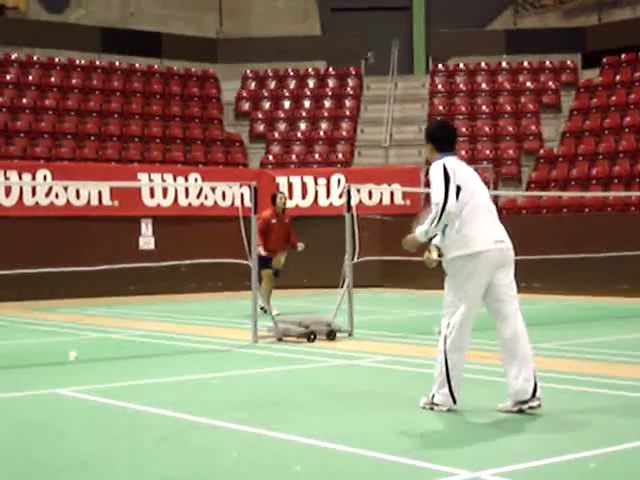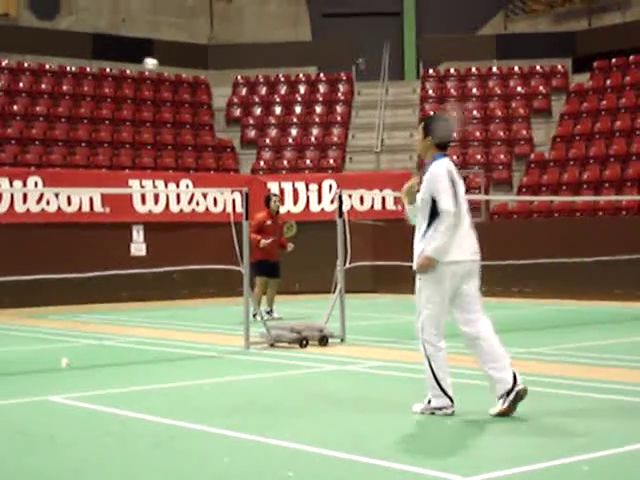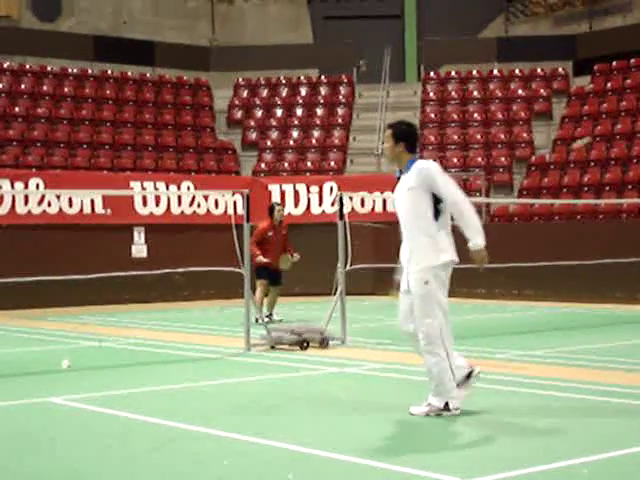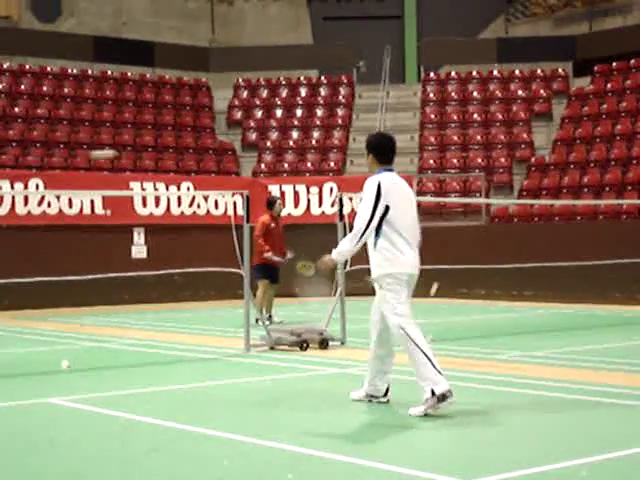
dt=0.5s
person 1, frame 1
left shoulder: (440, 168)
right shoulder: (464, 169)
left elbow: (445, 209)
left wrist: (420, 235)
right wrist: (437, 246)
left hip: (471, 253)
right hip: (500, 247)
left knee: (455, 325)
right knee: (510, 322)
left ankle: (443, 396)
right ankle: (526, 393)
person 1, frame 2
left shoulder: (439, 170)
right shoulder: (433, 172)
left elbow: (452, 217)
right elbow: (418, 218)
left wrist: (431, 254)
right wrist: (409, 197)
left hip: (442, 262)
right hip: (463, 259)
left knee: (430, 331)
right knee: (475, 325)
left ankle: (441, 399)
right ankle: (508, 384)
person 1, frame 3
left shoulder: (426, 169)
right shoulder: (402, 183)
left elbow: (460, 203)
left wrist: (477, 242)
right wrist: (402, 273)
left hip: (431, 263)
right hip: (415, 265)
left knee: (431, 330)
right knee: (411, 323)
left ankle: (446, 399)
right ankle: (458, 371)
person 1, frame 4
left shoulder: (376, 183)
right shoulder: (403, 187)
left elbow: (363, 227)
right elbow: (414, 234)
left wrist: (337, 255)
left hip: (391, 268)
right hip: (404, 267)
left knee: (403, 327)
right knee: (382, 328)
left ankle: (437, 389)
right ankle: (375, 388)
person 2, frame 1
left shoulder: (286, 217)
right shoulder: (266, 216)
left elbow: (289, 235)
right elbow: (258, 232)
left wrist: (296, 244)
right wrist: (259, 246)
left hip: (278, 255)
right hip: (265, 254)
left knee: (272, 280)
right knee: (267, 277)
left ankle: (263, 304)
right ankle: (267, 307)
person 2, frame 2
left shoulder: (278, 219)
right shoulder: (260, 217)
right elbow: (251, 233)
left wrist: (286, 244)
right wrist: (260, 241)
left hip: (274, 258)
right hip: (261, 257)
left knee: (274, 282)
right knee: (261, 283)
left ankle: (269, 310)
right ankle: (256, 312)
person 2, frame 3
left shoulder: (283, 227)
right shoulder: (263, 227)
left elbow: (285, 244)
right elbow: (253, 243)
left wrist: (292, 254)
right wrist: (258, 256)
left hip: (275, 264)
right hip: (262, 264)
left knee: (275, 289)
right knee: (262, 286)
left ankle: (269, 313)
right ankle: (259, 315)
person 2, frame 4
left shoulder: (278, 221)
right shoulder: (264, 220)
right elbow: (257, 238)
left wrist: (285, 251)
right wrist: (266, 251)
left hip: (274, 261)
right hip: (262, 261)
left knee: (272, 287)
right knee: (263, 286)
left ankle: (268, 315)
right ankle: (259, 316)
